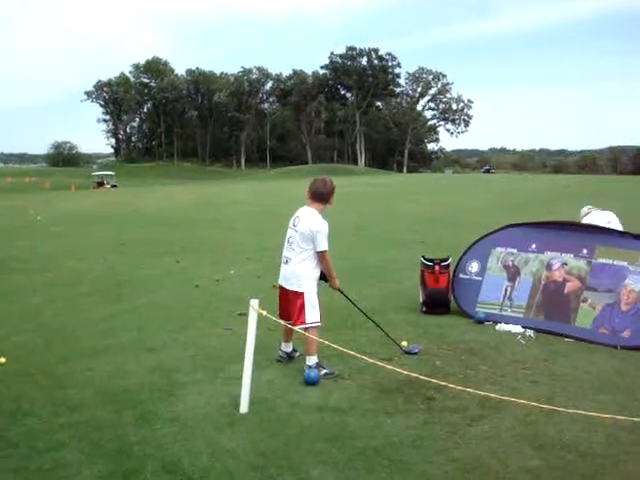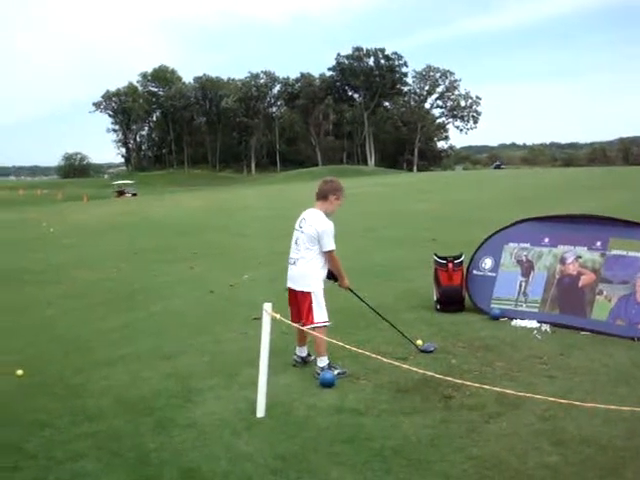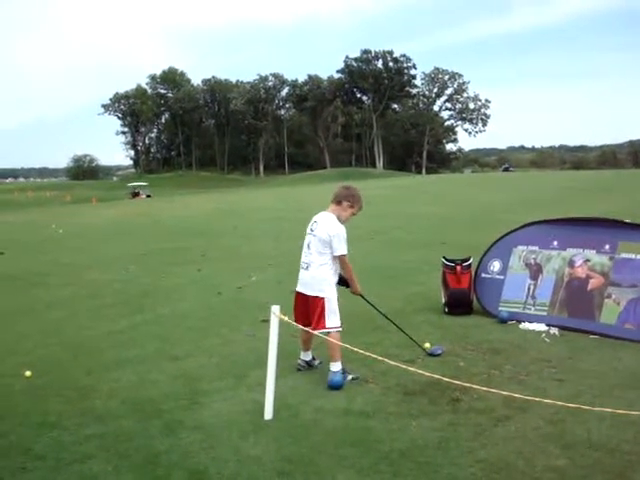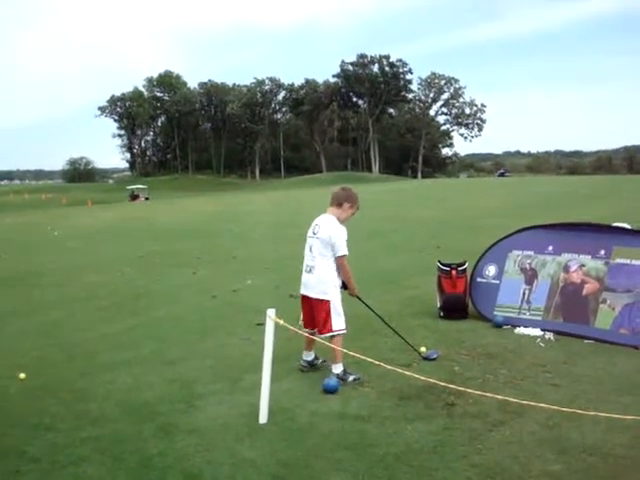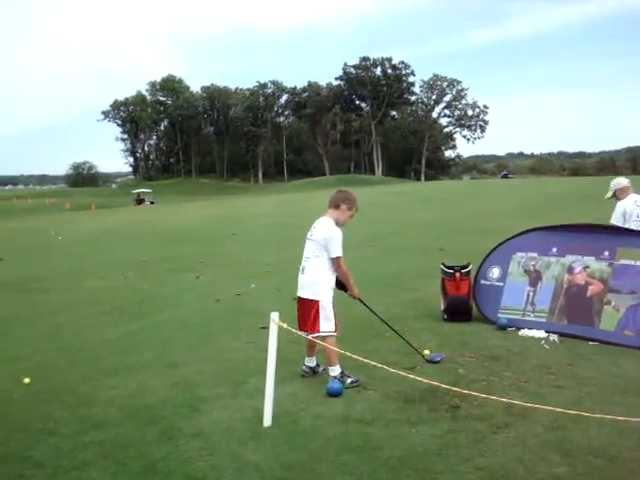
dt=1s
person 1, frame 1
left shoulder: (299, 214)
right shoulder: (319, 224)
right elbow: (323, 256)
left wrist: (324, 273)
right wrist: (333, 279)
left hip: (287, 275)
right hip: (303, 280)
left knee: (290, 318)
right knee: (311, 323)
left ankle: (286, 350)
right ankle: (312, 364)
person 1, frame 2
left shoulder: (304, 216)
right shoulder: (324, 224)
right elbow: (331, 256)
left wrist: (329, 270)
right wrist: (342, 278)
left hip: (295, 276)
right hip: (309, 280)
left knee: (301, 320)
right knee: (318, 323)
left ankle: (301, 354)
right ankle: (323, 365)
person 1, frame 3
left shoulder: (317, 219)
right shoulder: (336, 228)
right elbow: (343, 261)
left wrist: (339, 274)
right wrist: (354, 284)
left hip: (305, 281)
right hip: (322, 285)
left knee: (308, 324)
right knee: (333, 327)
left ankle: (305, 359)
right ankle: (336, 371)
person 1, frame 4
left shoulder: (316, 222)
right shoulder: (337, 229)
right elbow: (341, 263)
left wrist: (346, 284)
right wrist: (352, 287)
left hip: (308, 284)
right hip: (326, 287)
left knee: (312, 326)
right knee: (336, 330)
left ankle: (307, 358)
right ankle: (338, 371)
person 1, frame 5
left shoulder: (317, 225)
right shoulder: (333, 230)
right elbow: (338, 265)
left wrist: (343, 282)
right wrist: (351, 287)
left hip: (306, 285)
right hip: (318, 289)
left knee: (311, 329)
right knee: (327, 331)
left ankle: (310, 365)
right ankle: (335, 373)
